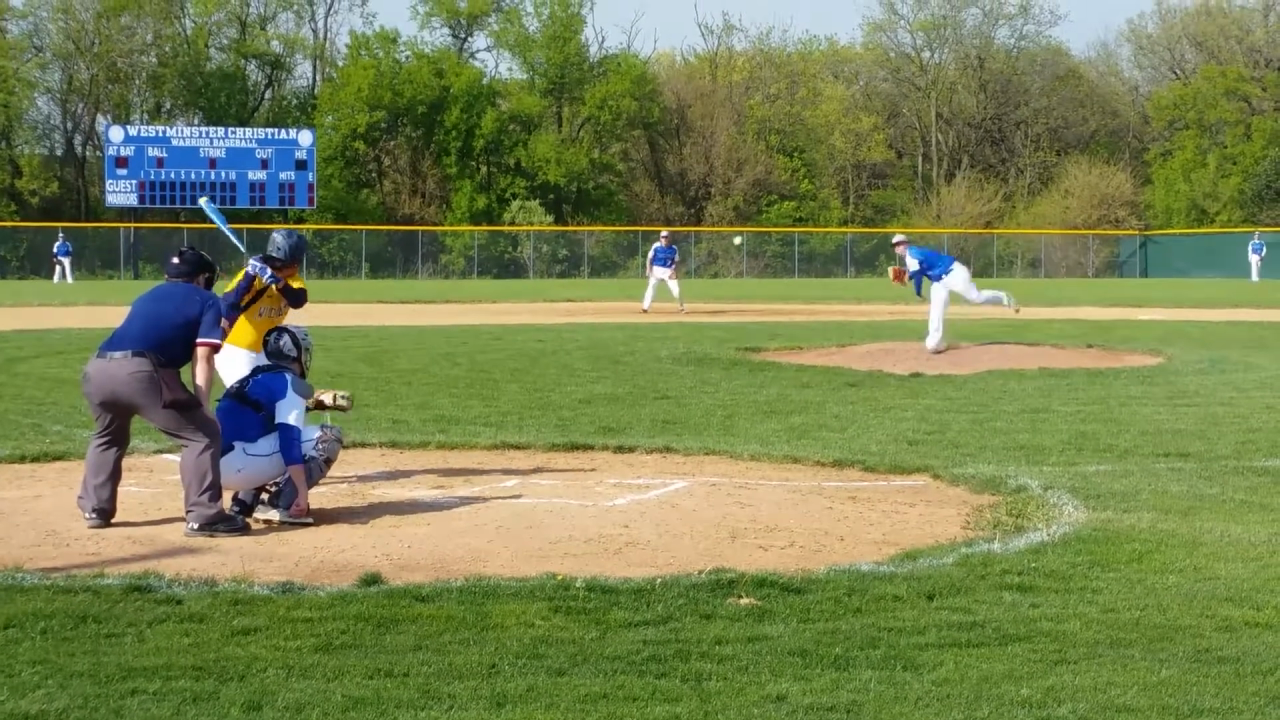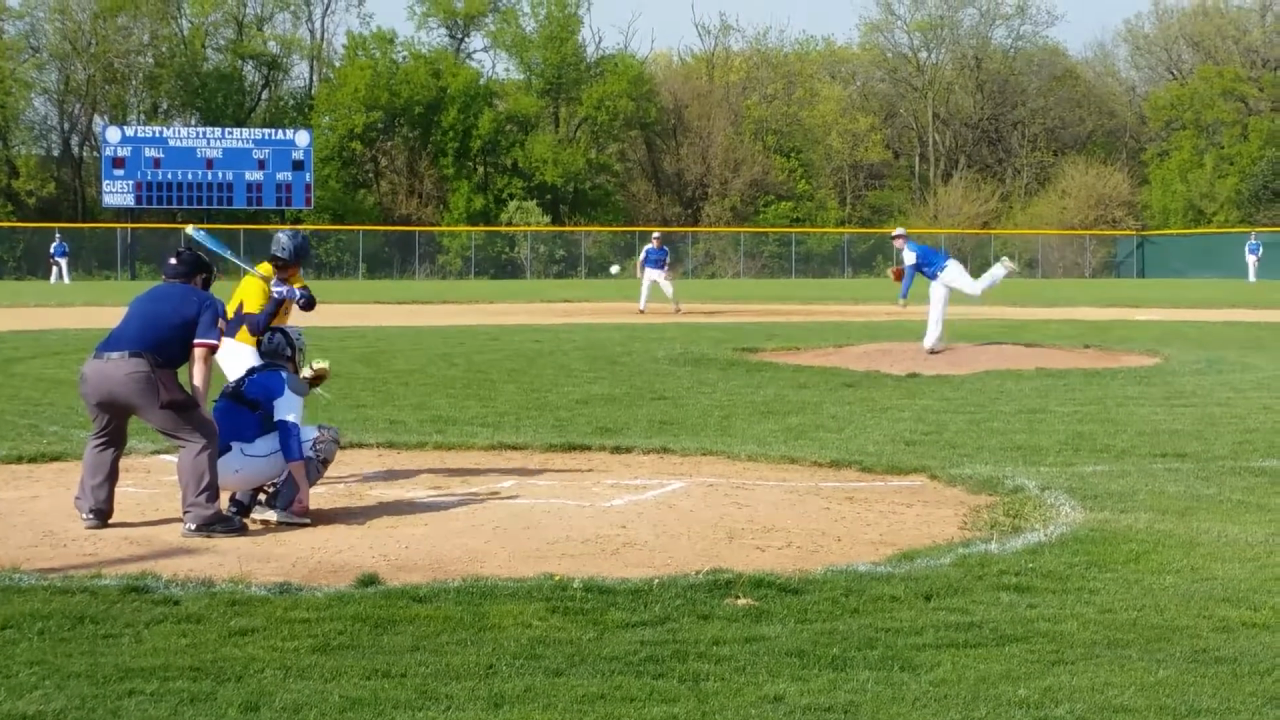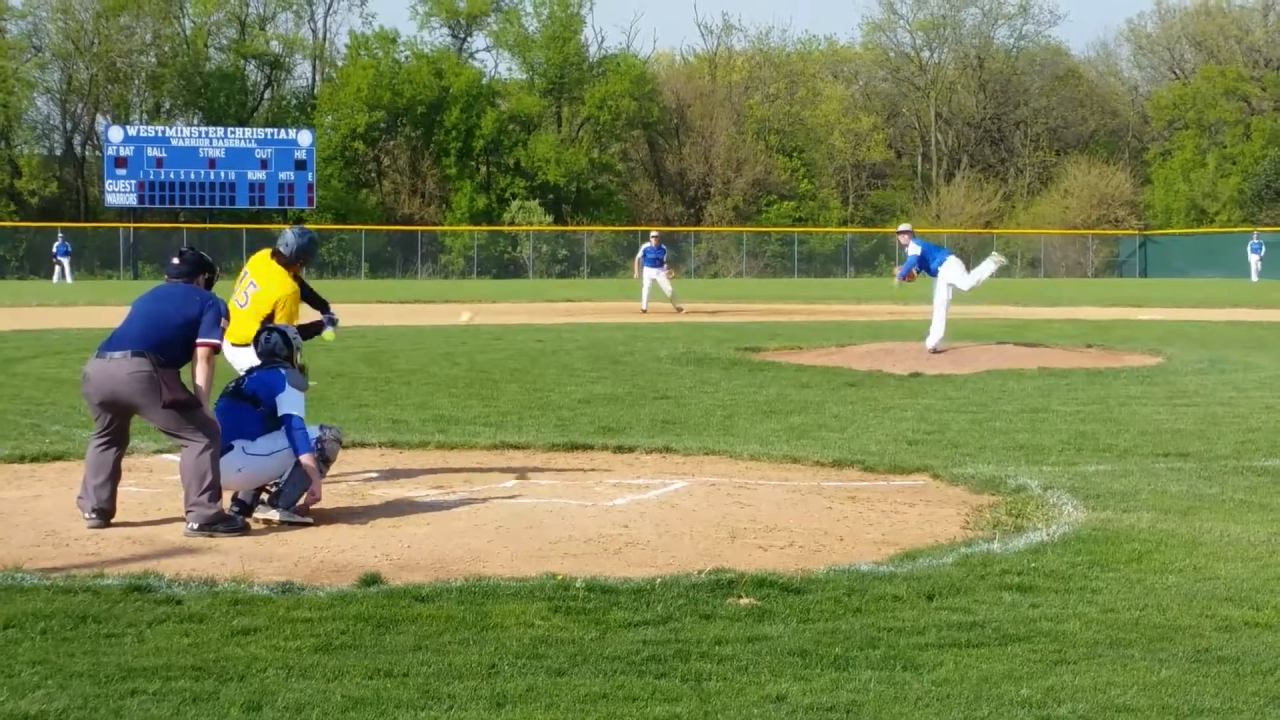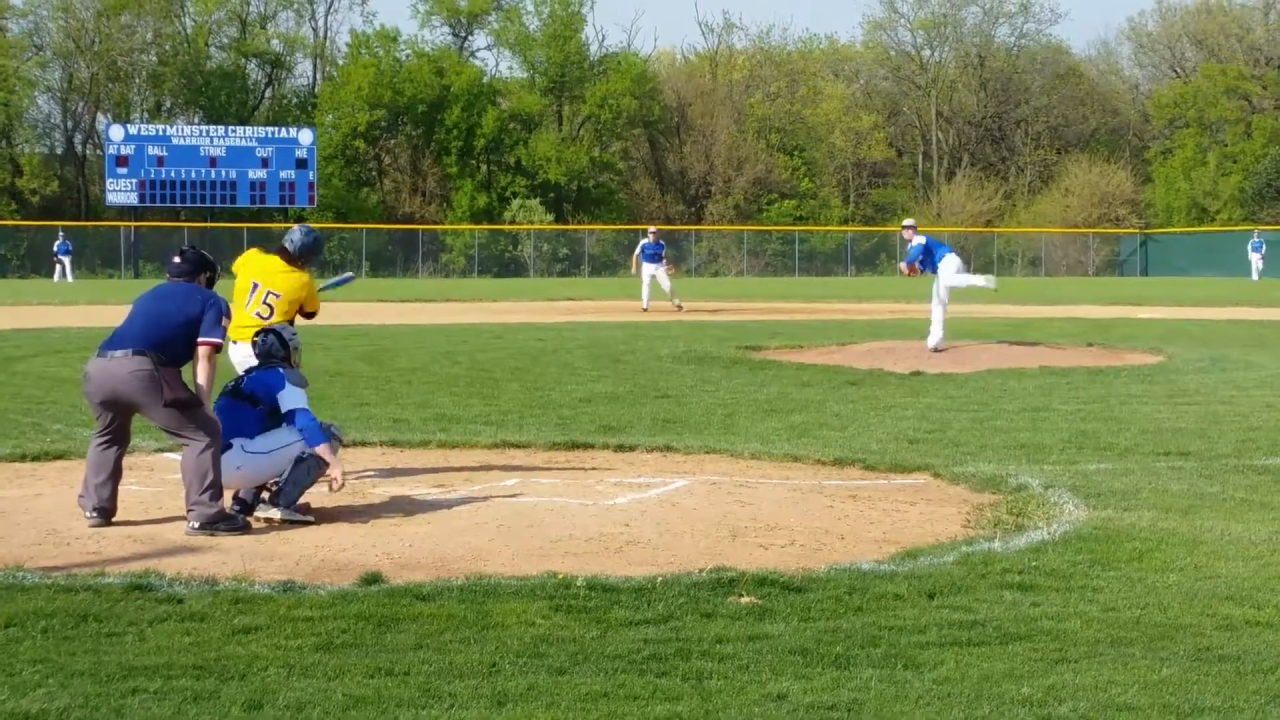
dt=0.1s
person 1, frame 1
left shoulder: (148, 296)
right shoulder: (209, 301)
right elbow: (202, 359)
right wrist: (201, 408)
left hip: (97, 369)
right hip: (139, 371)
left knee: (107, 437)
right knee: (203, 434)
left ankle: (95, 509)
right ankle: (203, 517)
person 1, frame 2
left shoulder: (145, 297)
right shoulder: (208, 302)
right elbow: (200, 360)
right wrist: (198, 409)
left hip: (93, 370)
right hip: (136, 372)
left knee: (105, 438)
right knee: (200, 435)
left ankle: (92, 510)
right ankle: (201, 517)
person 1, frame 3
left shoulder: (148, 296)
right shoulder: (210, 302)
right elbow: (202, 359)
right wrist: (201, 409)
left hip: (96, 369)
right hip: (139, 371)
left knee: (107, 438)
right knee: (203, 434)
left ankle: (95, 509)
right ankle: (203, 517)
person 1, frame 4
left shoulder: (149, 295)
right shoulder: (212, 301)
right elbow: (204, 358)
right wrist: (202, 408)
left hip: (97, 368)
right hip: (140, 370)
left knee: (109, 436)
right knee: (204, 433)
left ankle: (96, 508)
right ankle: (204, 515)
person 2, frame 1
left shoulder: (256, 377)
right shoulder: (290, 383)
right elbow: (289, 439)
right wrist: (302, 492)
right hip: (236, 465)
right knee: (329, 437)
left ankle: (245, 502)
right ankle: (278, 506)
person 2, frame 2
left shoulder: (250, 378)
right shoulder: (286, 381)
right elbow: (290, 435)
right wrist: (304, 489)
right hip: (234, 466)
right knee: (325, 438)
left ankle: (242, 502)
right ankle: (275, 507)
person 2, frame 3
left shoulder: (250, 377)
right shoulder: (286, 377)
right elbow: (295, 429)
right wrist: (315, 479)
right hip: (235, 465)
right knee: (327, 437)
left ankle: (244, 502)
right ankle: (278, 506)
person 2, frame 4
left shoulder: (248, 377)
right shoulder: (284, 378)
right elbow: (305, 422)
right wrist: (334, 463)
right hip: (236, 464)
left knee: (276, 431)
right knee: (327, 435)
left ankle: (243, 499)
right ankle: (278, 505)
